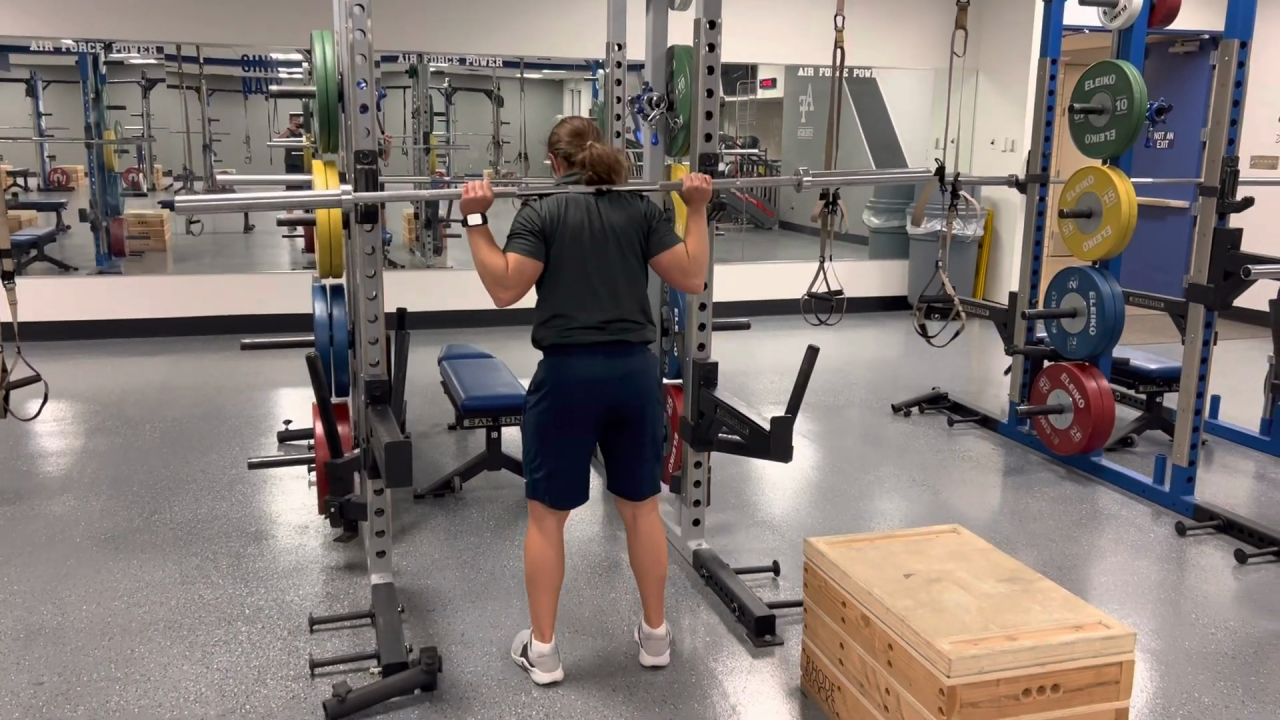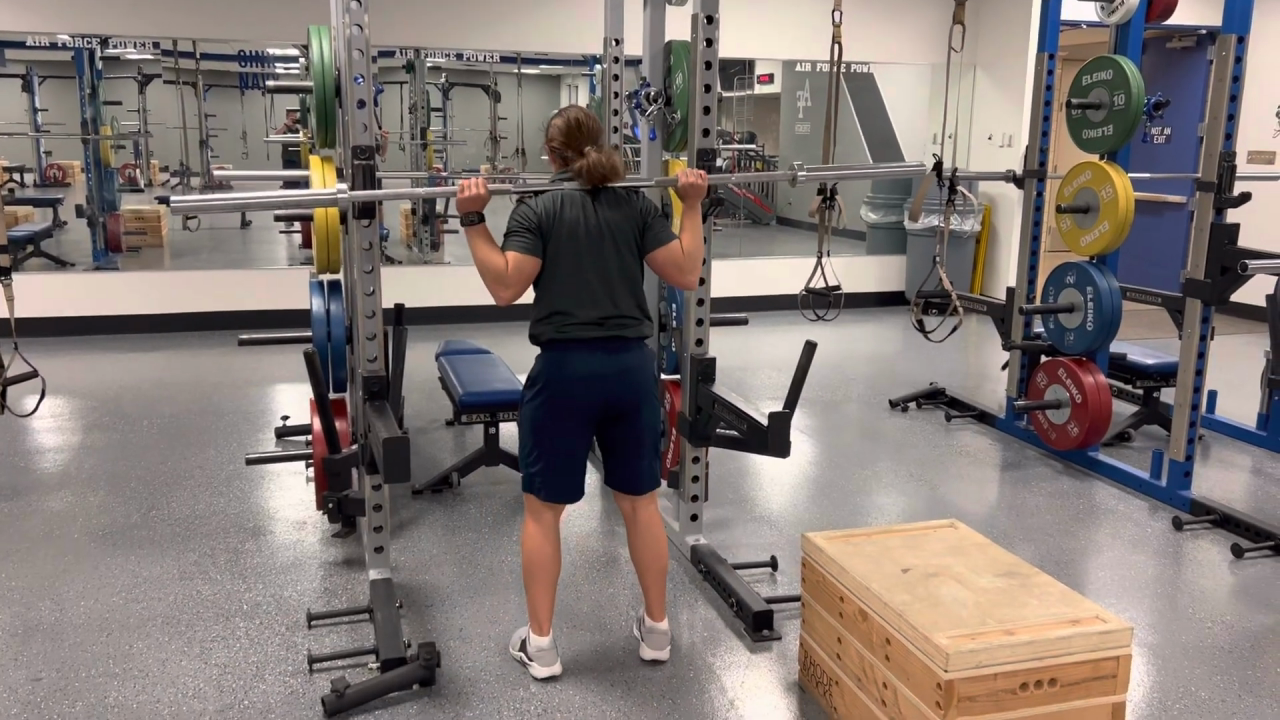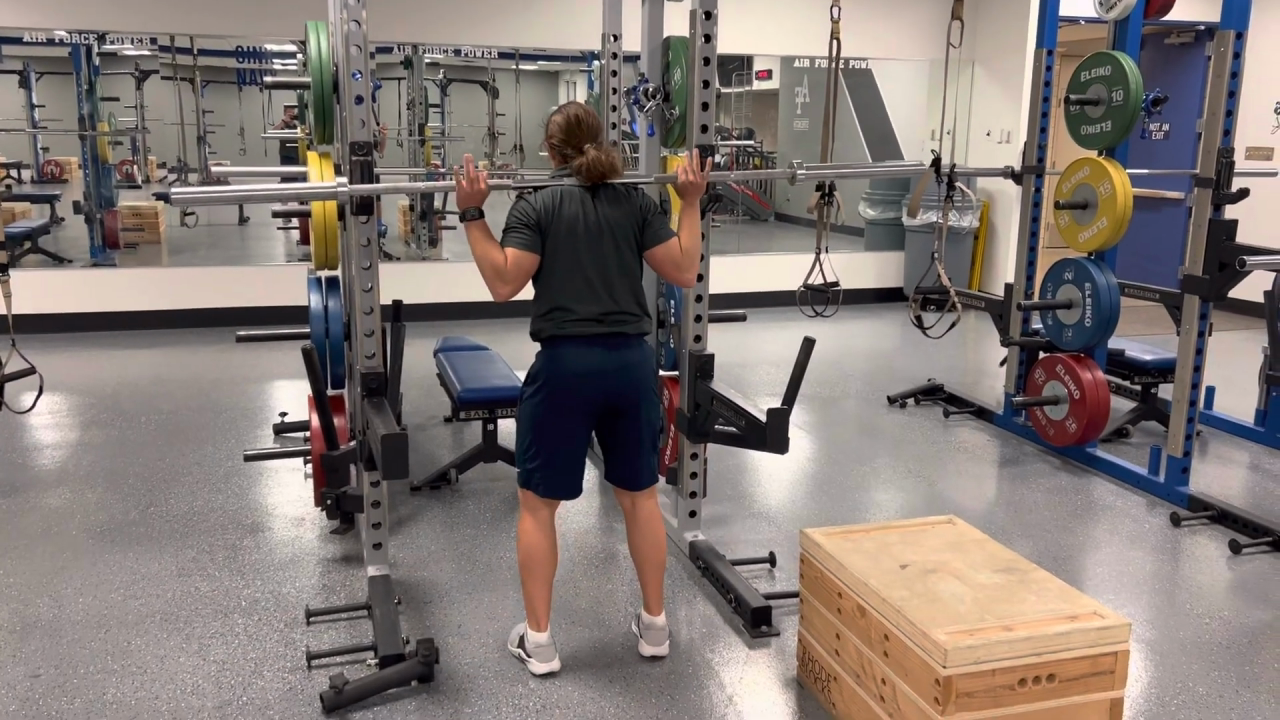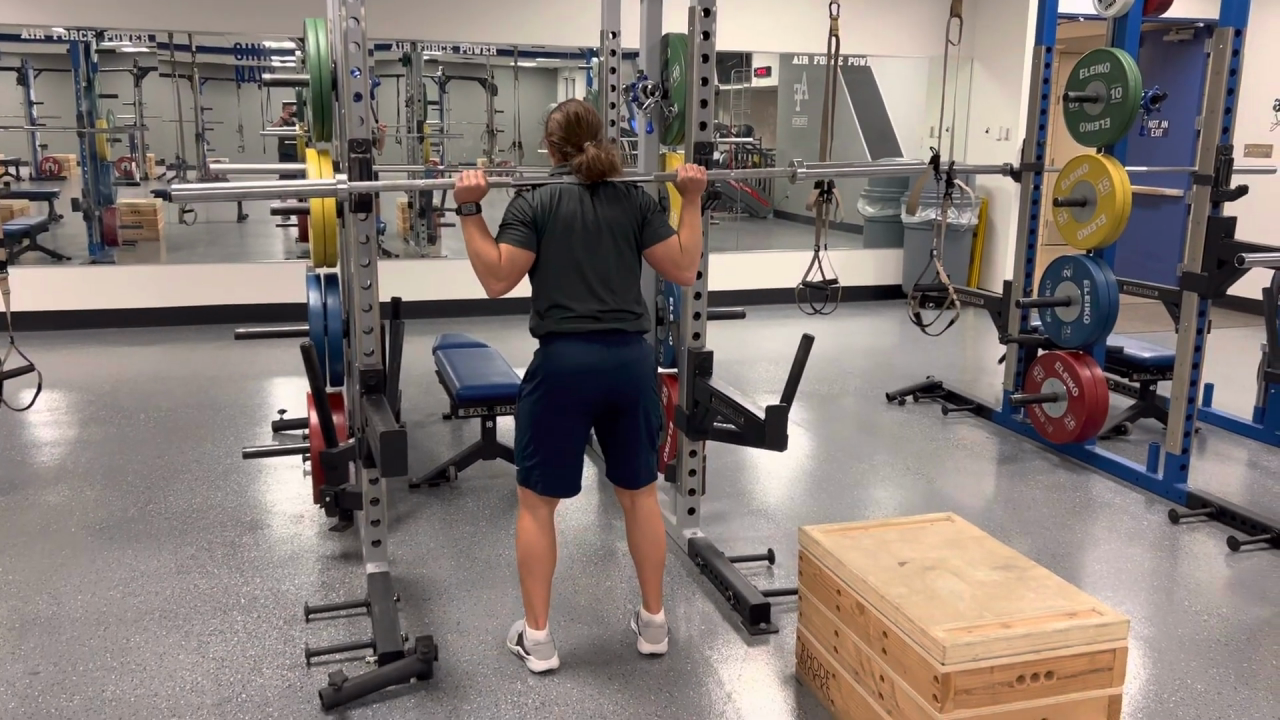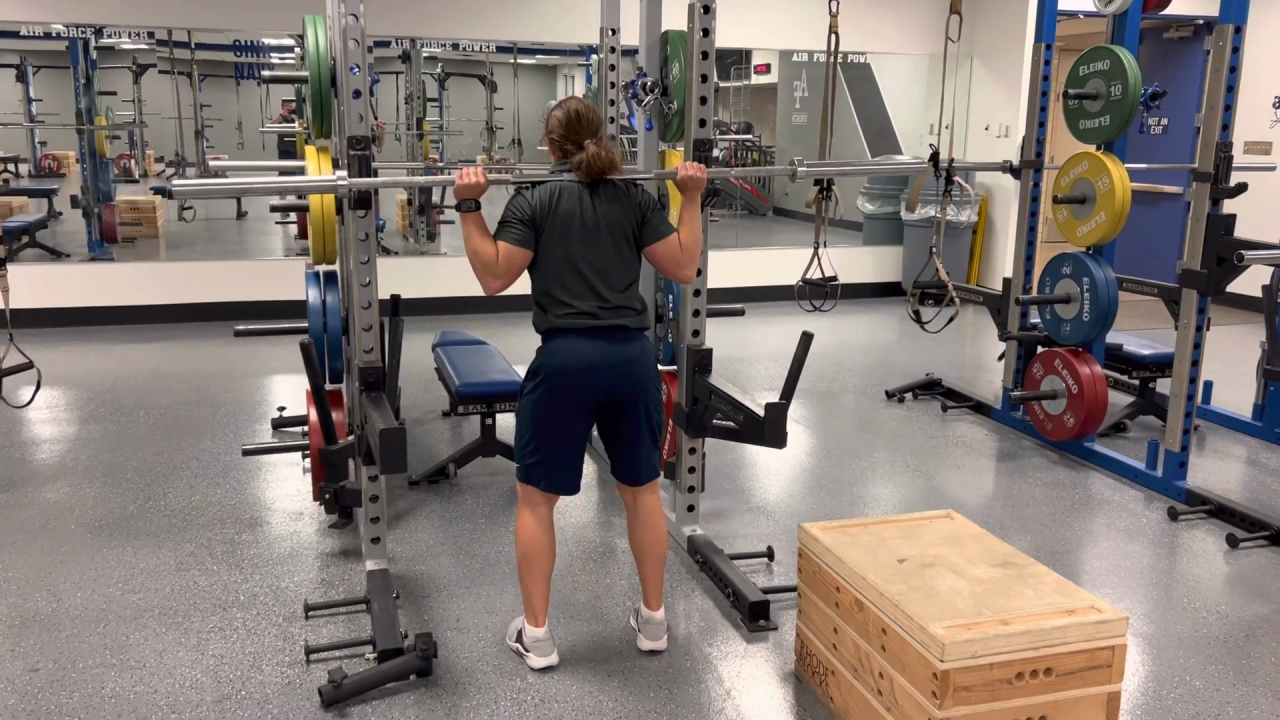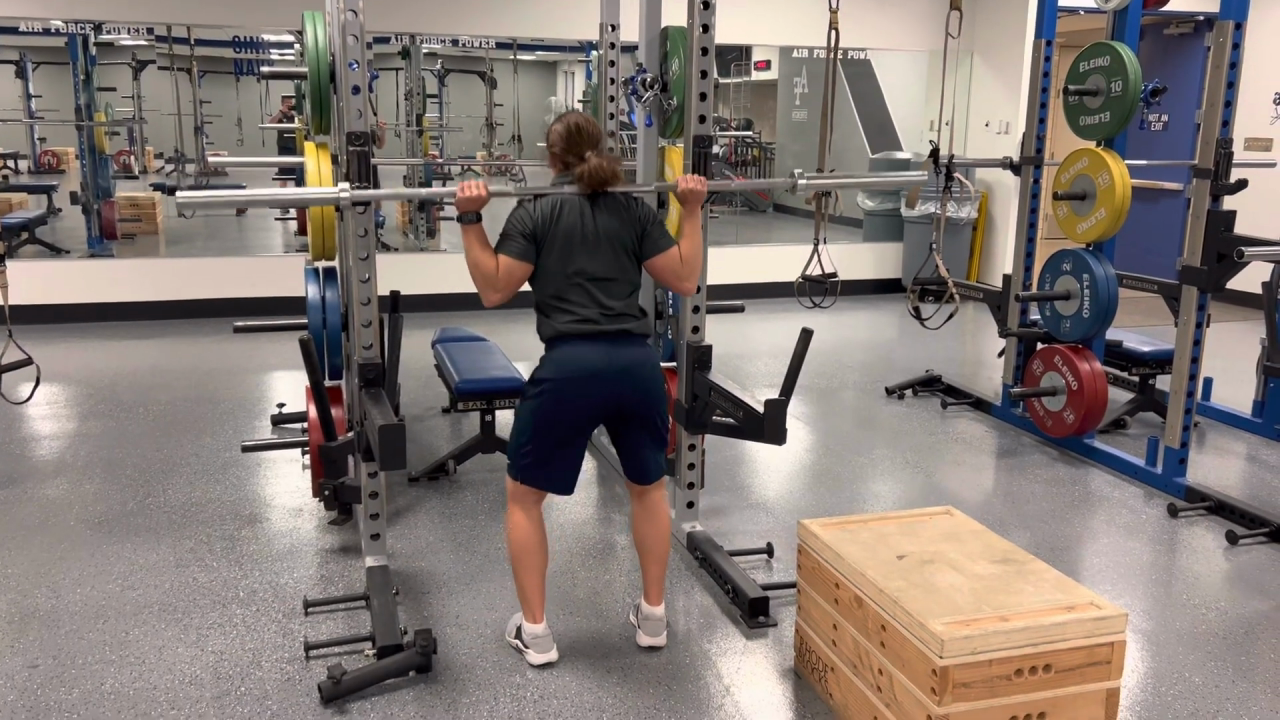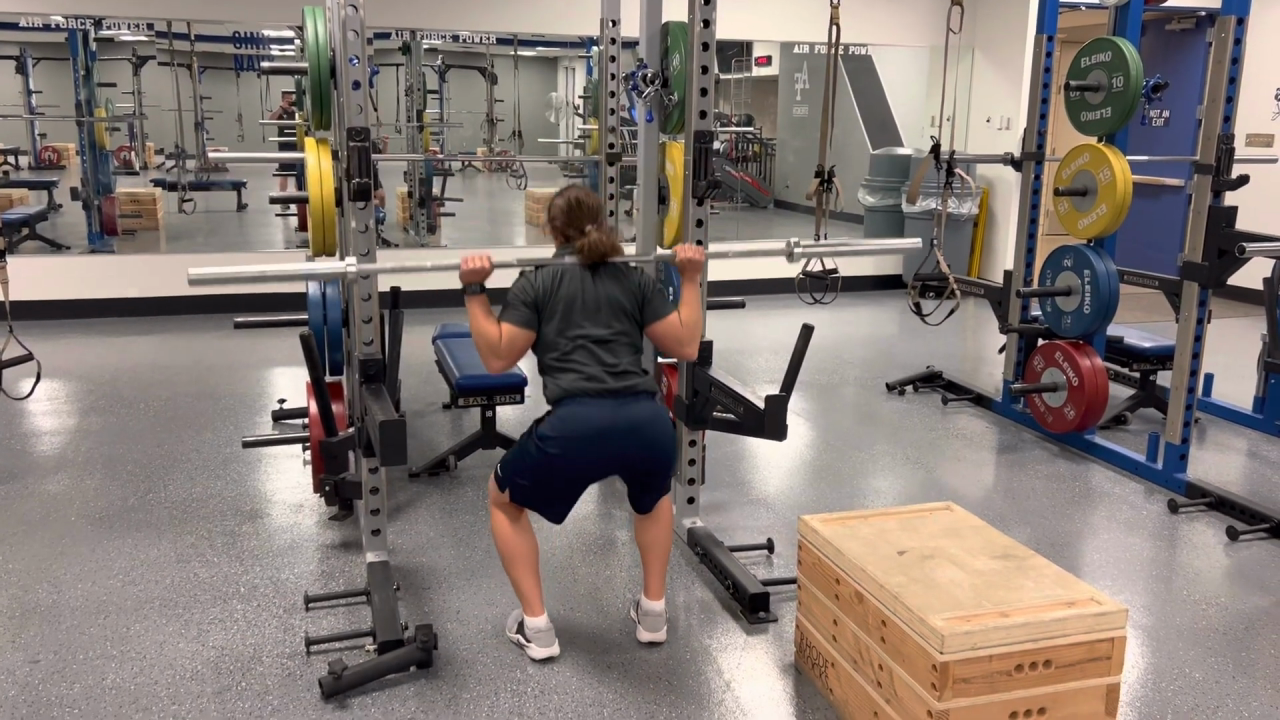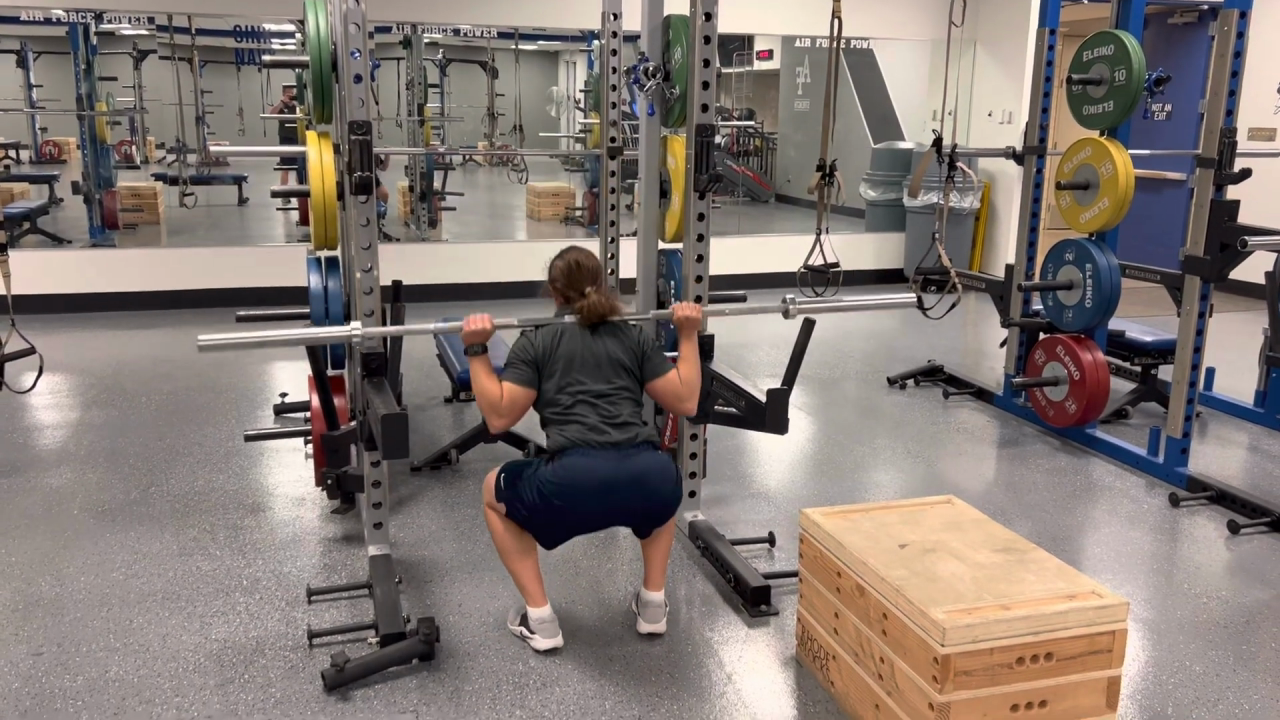
dt=0.3s
person 1, frame 1
left shoulder: (541, 212)
right shoulder: (641, 209)
left elbow: (505, 288)
right elbow: (692, 278)
left wrist: (475, 220)
right wrist: (697, 210)
left hip: (568, 374)
right hip: (635, 371)
left knee: (547, 514)
right knee: (641, 507)
left ankle: (543, 649)
right ankle: (655, 634)
person 1, frame 2
left shoulder: (537, 209)
right shoulder: (636, 205)
left elbow: (505, 287)
right elbow: (686, 273)
left wrist: (472, 219)
right wrist: (692, 206)
left hip: (564, 371)
right hip: (631, 367)
left knee: (542, 509)
right knee: (640, 501)
left ankle: (541, 643)
right ankle: (657, 628)
person 1, frame 3
left shoulder: (536, 206)
right shoulder: (636, 201)
left elbow: (504, 283)
right elbow: (684, 271)
left wrist: (471, 214)
right wrist: (691, 202)
left hip: (565, 367)
right hip: (631, 363)
left knee: (537, 502)
right knee: (640, 495)
left ankle: (538, 639)
right ankle: (655, 624)
person 1, frame 4
left shoulder: (534, 203)
right shoulder: (636, 199)
left elbow: (497, 279)
right elbow: (684, 269)
left wrist: (469, 209)
right wrist: (692, 200)
left hip: (563, 364)
right hip: (630, 361)
left knee: (536, 501)
right knee: (640, 492)
left ankle: (537, 636)
right ankle: (653, 621)
person 1, frame 5
left shoulder: (534, 200)
right shoulder: (636, 197)
left elbow: (494, 277)
right elbow: (684, 267)
left wrist: (468, 207)
right wrist: (692, 199)
left hip: (565, 360)
right hip: (632, 356)
left knee: (536, 498)
right knee: (643, 490)
left ankle: (536, 634)
right ankle: (654, 618)
person 1, frame 6
left shoulder: (535, 213)
right shoulder: (636, 210)
left elbow: (493, 290)
right elbow: (685, 280)
left wrist: (470, 219)
right wrist: (692, 211)
left hip: (569, 368)
right hip: (637, 363)
left knee: (524, 496)
right knee: (649, 488)
left ankle: (535, 630)
right ankle: (653, 615)
person 1, frame 7
left shoulder: (536, 283)
right shoulder: (637, 278)
left elbow: (496, 358)
right elbow: (687, 348)
left wrist: (474, 291)
right wrist: (691, 280)
left hip: (575, 429)
right hip: (648, 427)
left knee: (503, 499)
right knee: (655, 496)
left ankle: (536, 627)
right ankle: (653, 612)
person 1, frame 8
left shoulder: (536, 342)
right shoulder: (636, 336)
left elbow: (499, 417)
right elbow: (685, 403)
left wrist: (476, 351)
right wrist: (688, 336)
left hip: (576, 484)
right hip: (650, 480)
left knee: (495, 494)
left ankle: (539, 618)
right ankle: (653, 603)
